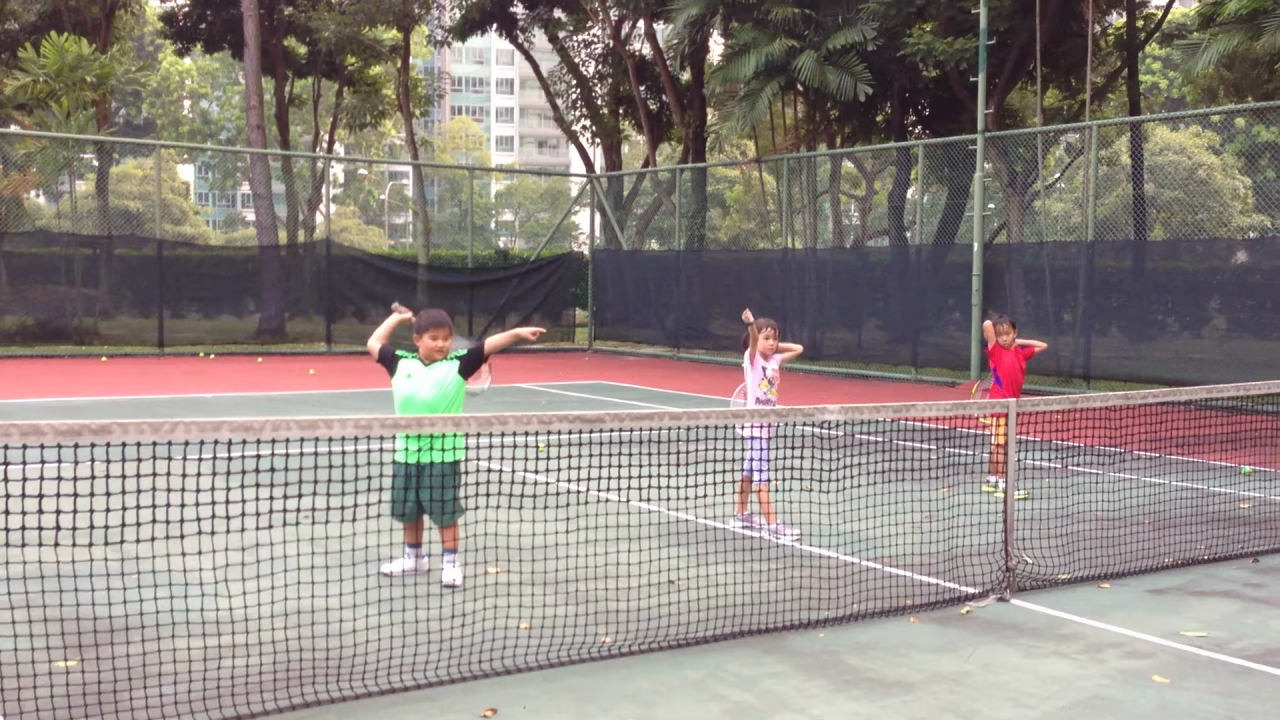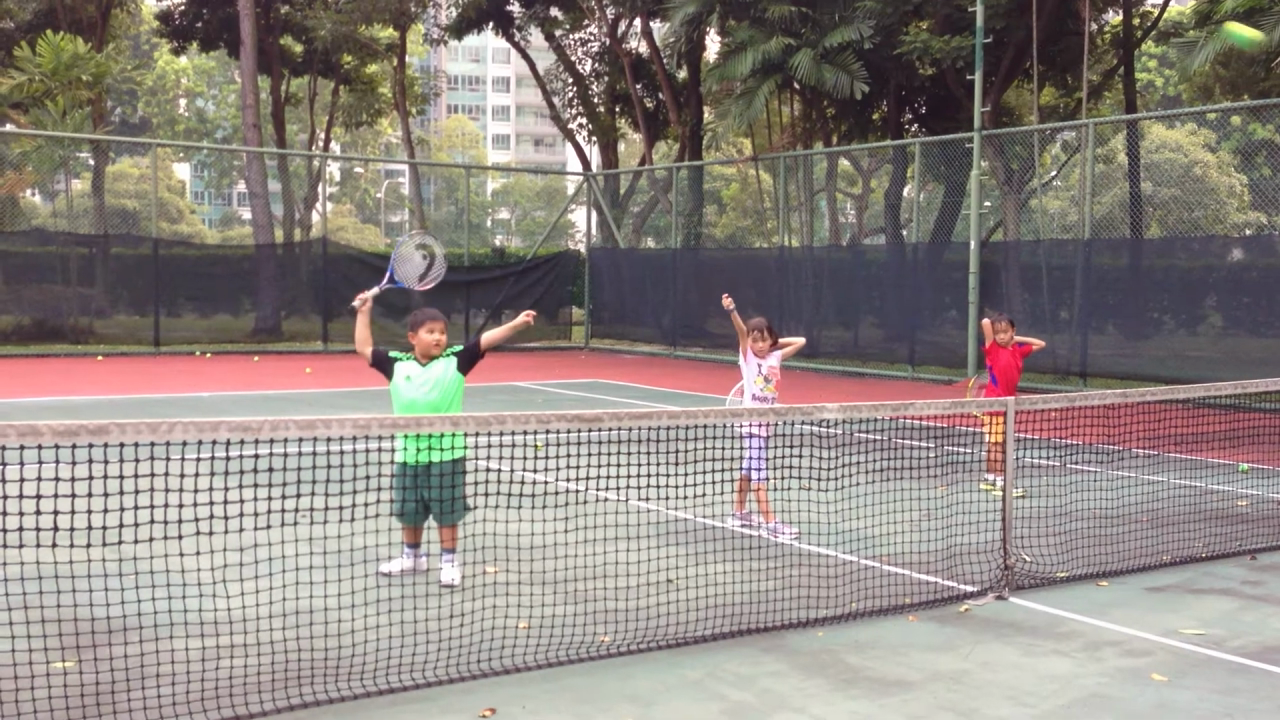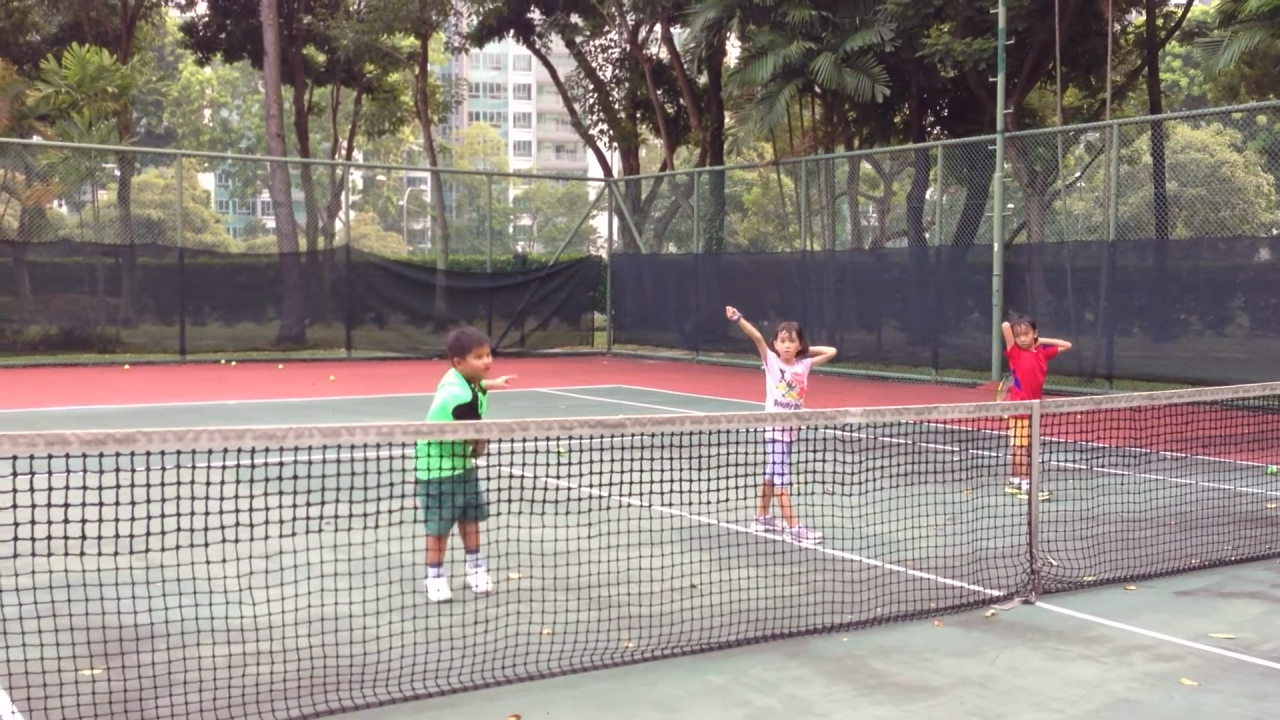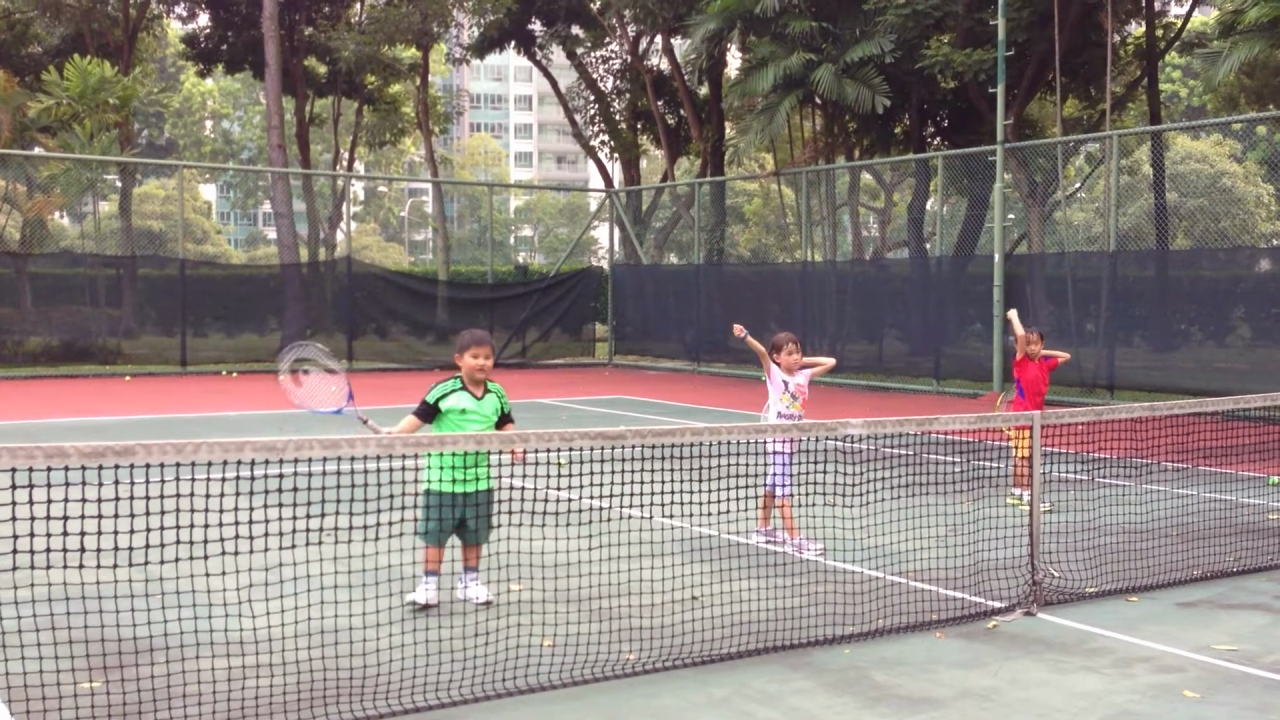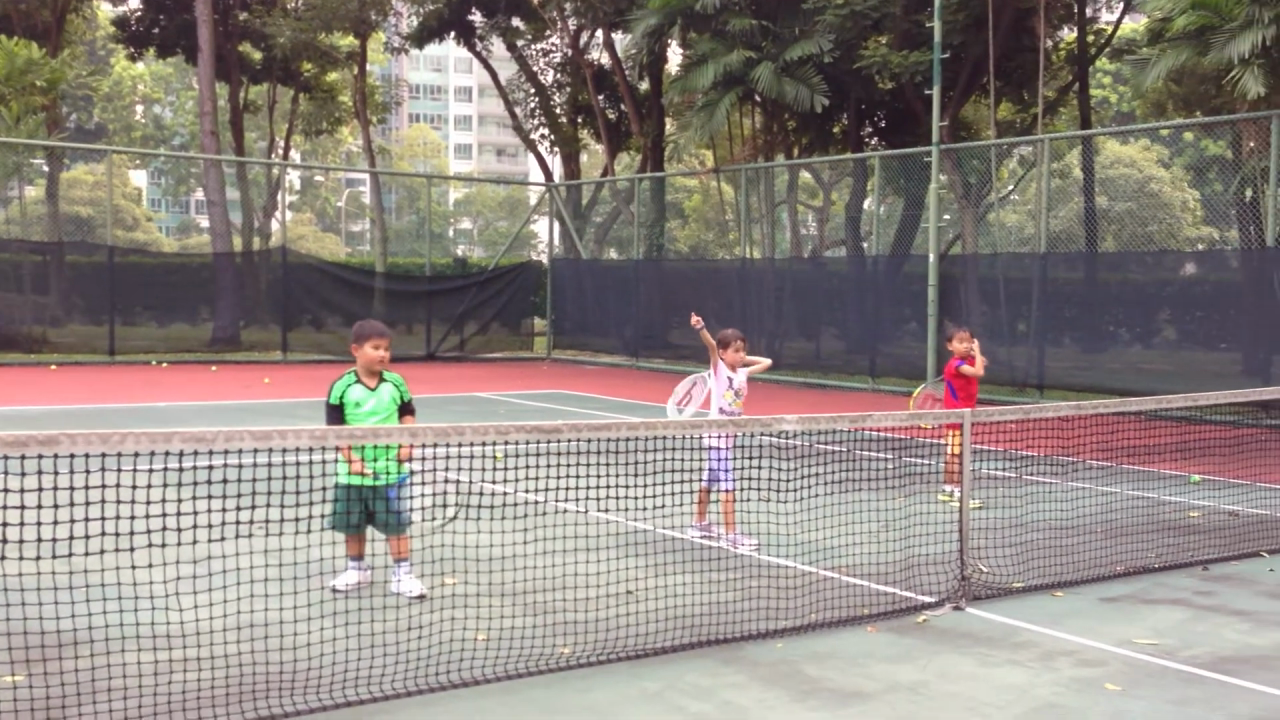
dt=1s
person 1, frame 1
left shoulder: (458, 364)
right shoulder: (401, 362)
left elbow: (487, 345)
right elbow: (373, 344)
left wrist: (517, 333)
right wrist: (396, 318)
left hip: (444, 452)
right hip: (407, 451)
left knee: (446, 512)
right knee: (408, 510)
left ankle: (451, 562)
right ankle: (414, 557)
person 1, frame 2
left shoulder: (455, 360)
right shoulder: (397, 364)
left elbow: (486, 339)
right elbow: (363, 349)
left wrist: (516, 324)
right wrist: (364, 313)
left hip: (446, 452)
right hip: (408, 452)
left knee: (447, 511)
right knee: (409, 510)
left ankle: (449, 562)
right ankle: (412, 556)
person 1, frame 3
left shoulder: (460, 376)
right shoulder: (465, 399)
right elbow: (477, 437)
left wrist: (489, 383)
right wrist: (478, 451)
left hip: (458, 459)
right hip: (437, 461)
left knee: (471, 515)
right knee: (440, 522)
left ankle: (474, 568)
right ankle: (435, 576)
person 1, frame 4
left shoulder: (497, 394)
right shoulder: (444, 391)
left elbow: (506, 424)
right elbow: (419, 417)
left wrist: (515, 445)
right wrist: (395, 432)
left hip: (479, 477)
right hip: (442, 475)
left knee: (475, 533)
right knee: (435, 533)
left ankle: (470, 582)
right ankle: (430, 586)
person 1, frame 5
left shoulder: (396, 383)
right shoulder: (341, 387)
left elbow: (407, 415)
right elbow: (335, 429)
left wrist: (406, 443)
right wrist: (351, 460)
left hip: (389, 469)
right hip: (355, 470)
left knee: (396, 522)
right knee: (352, 524)
left ankle: (403, 574)
right ankle: (357, 569)
person 2, frame 1
left shoulder: (774, 360)
right shoulder: (752, 357)
left elbow: (798, 349)
right elbow: (753, 340)
left wrist: (776, 346)
right wrist: (750, 323)
left hip: (765, 422)
right hip: (755, 423)
left knee: (750, 472)
right knee: (761, 476)
left ankle: (741, 515)
right ankle: (771, 524)
person 2, frame 2
left shoulder: (775, 358)
right shoulder: (747, 357)
left elbow: (800, 341)
right elbow: (741, 331)
left wrist: (775, 342)
right wrist: (731, 310)
left hip: (766, 422)
right hip: (752, 422)
left knee: (749, 470)
right knee: (759, 474)
left ankle: (738, 513)
right ankle: (769, 523)
person 2, frame 3
left shoulder: (803, 365)
right shoulder: (772, 362)
left elbow: (831, 351)
right elbow: (757, 337)
left wrist: (806, 350)
right wrist: (737, 318)
left hip: (791, 427)
right hip: (775, 428)
left knee: (772, 474)
right knee: (781, 477)
left ankle: (762, 518)
right ankle: (792, 527)
person 2, frame 4
left shoulder: (803, 376)
right shoulder: (774, 374)
left elbow: (831, 362)
right elbow: (761, 352)
left wrist: (805, 361)
right wrist: (744, 335)
left hip: (791, 439)
right hip: (778, 439)
left knee: (773, 485)
right knee: (783, 489)
left ankle: (763, 529)
right ankle: (794, 539)
person 2, frame 5
left shoulder: (742, 373)
right shoulder: (718, 370)
left elbow: (767, 362)
right elbow: (712, 347)
left wrist: (743, 359)
right wrist: (701, 328)
left hip: (727, 434)
right hip: (717, 434)
left knee: (709, 481)
right knee: (727, 484)
left ankle: (700, 524)
right ankle: (731, 534)
person 3, frame 1
left shoulder: (1021, 352)
right shoulder: (996, 351)
left elbow: (1043, 346)
right elbow: (986, 324)
left wrist: (1019, 341)
right wrist: (990, 337)
left knee: (997, 445)
right knee: (1000, 445)
left ankle: (992, 480)
right ankle: (1002, 484)
person 3, frame 2
left shoulder: (1018, 350)
right shoulder: (993, 349)
left elbow: (1041, 344)
right elbow: (985, 322)
left wrist: (1017, 339)
right wrist: (990, 328)
left knee: (995, 444)
right knee: (996, 444)
left ankle: (989, 478)
right ankle: (1000, 482)
person 3, frame 3
left shoulder: (1043, 352)
right shoulder: (1015, 352)
left elbow: (1067, 345)
right elbow: (1005, 326)
left wrist: (1042, 340)
right wrist: (1010, 326)
left knee: (1020, 447)
right knee: (1022, 447)
left ankle: (1015, 482)
right ankle: (1025, 486)
person 3, frame 4
left shoulder: (1044, 364)
right shoulder: (1021, 362)
left elbow: (1066, 356)
right elbow: (1021, 336)
left wrist: (1044, 352)
right wrist: (1013, 317)
left knee: (1021, 457)
right knee: (1024, 457)
left ankle: (1016, 492)
right ankle: (1027, 496)
person 3, frame 5
left shoulder: (966, 361)
right shoulder: (956, 364)
left elbow: (983, 362)
right elbow: (979, 372)
left wrist: (974, 353)
right wrist: (977, 351)
left knee: (952, 454)
right knee: (956, 454)
left ankle: (948, 489)
right ankle: (957, 493)
